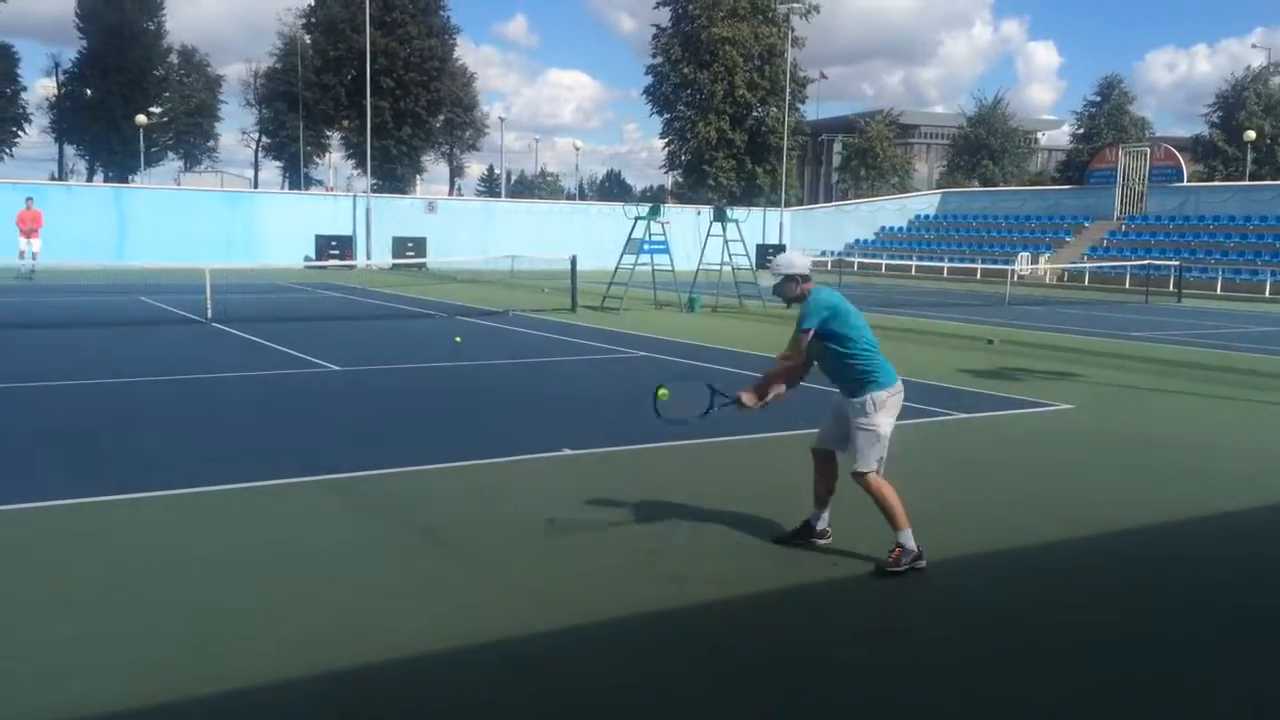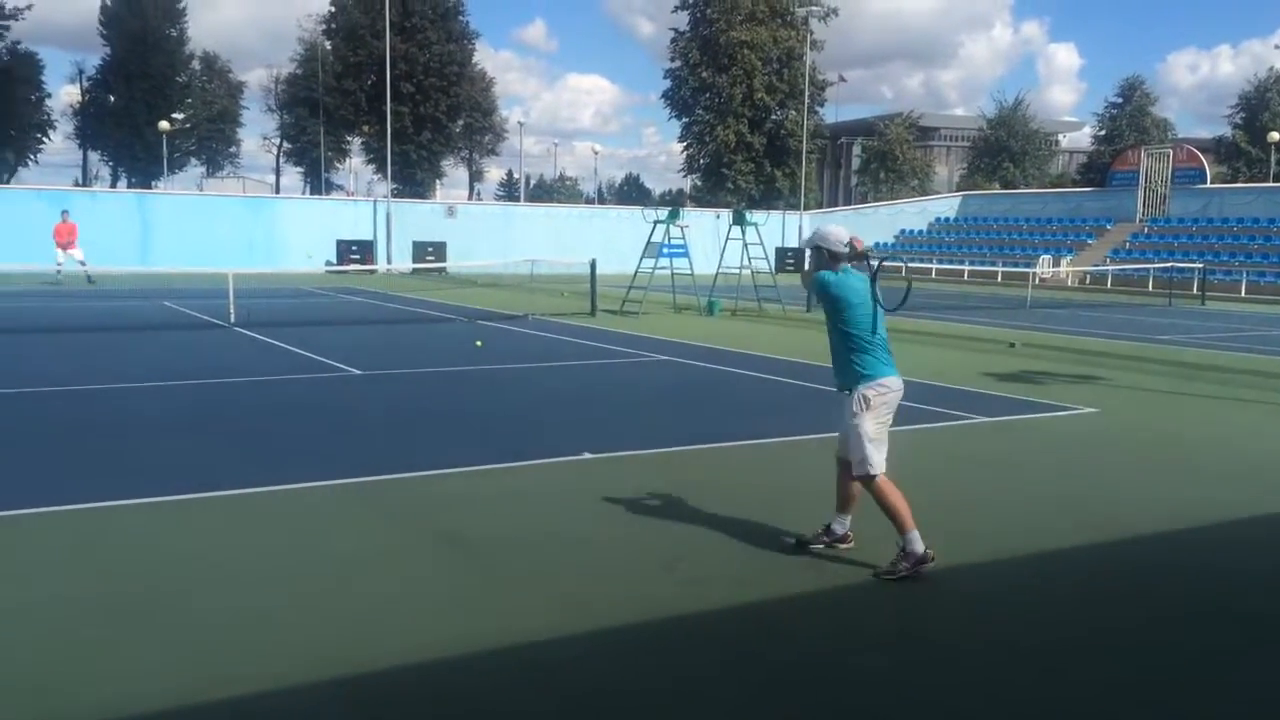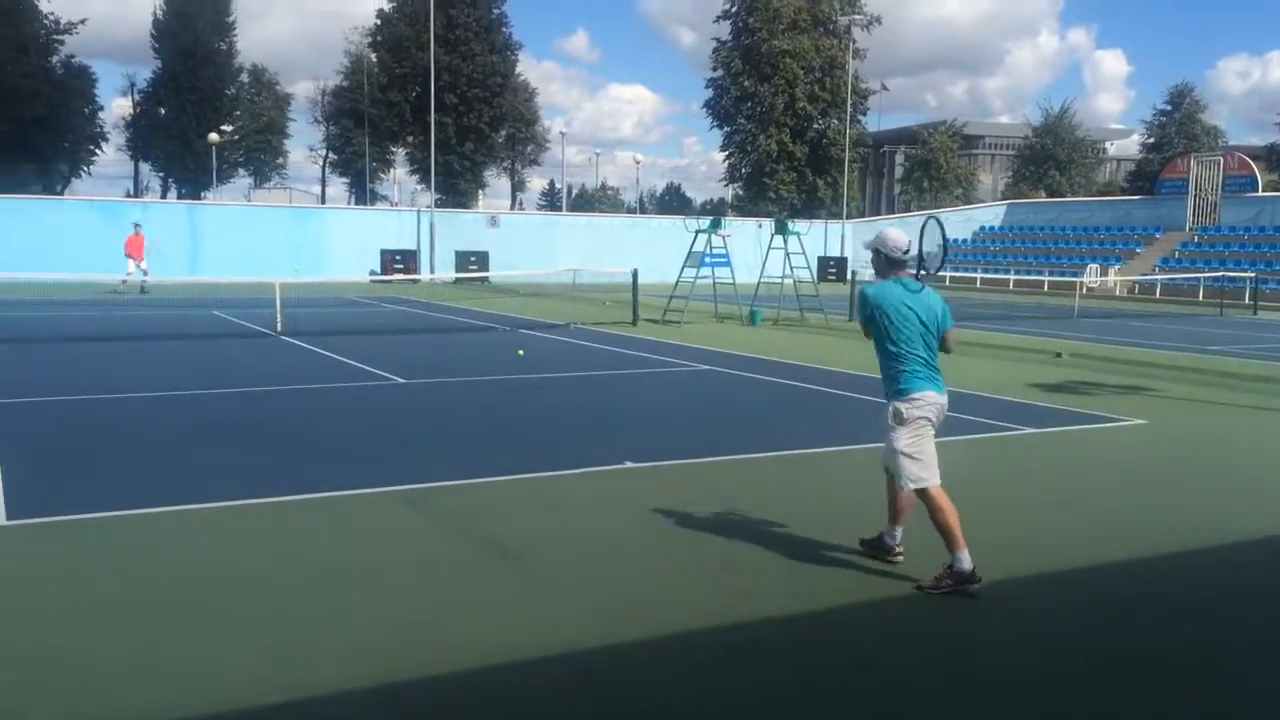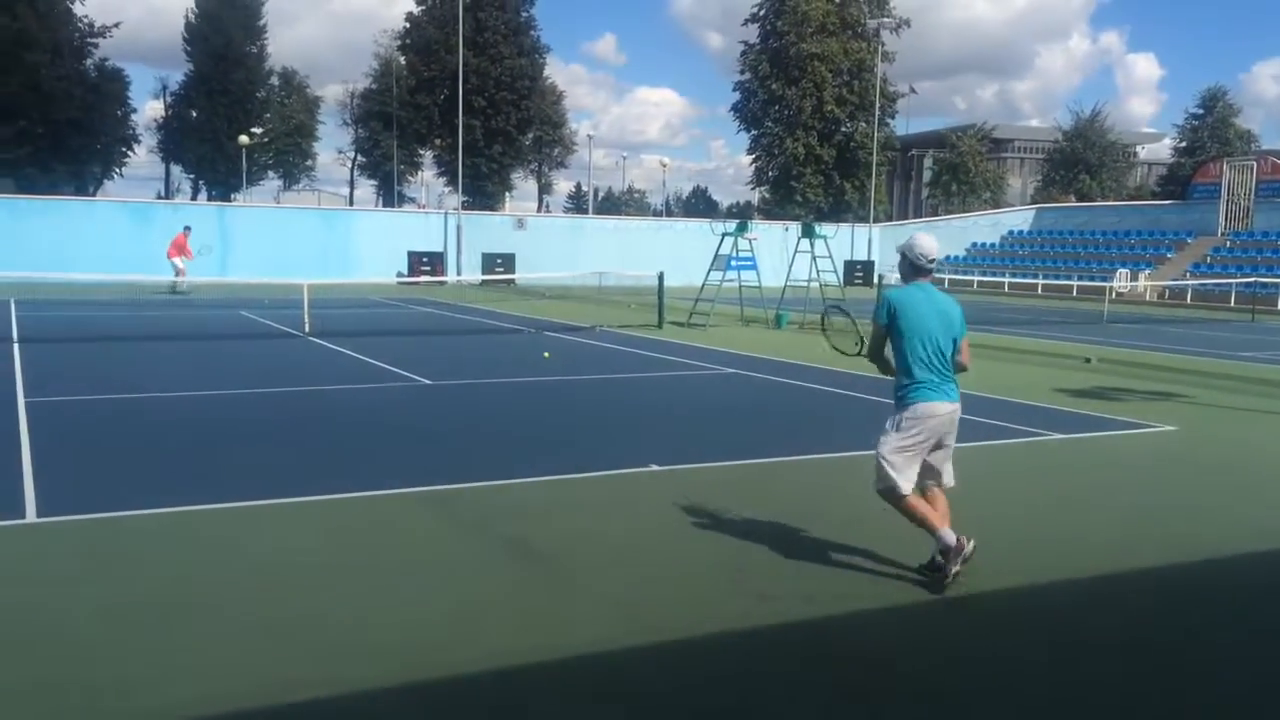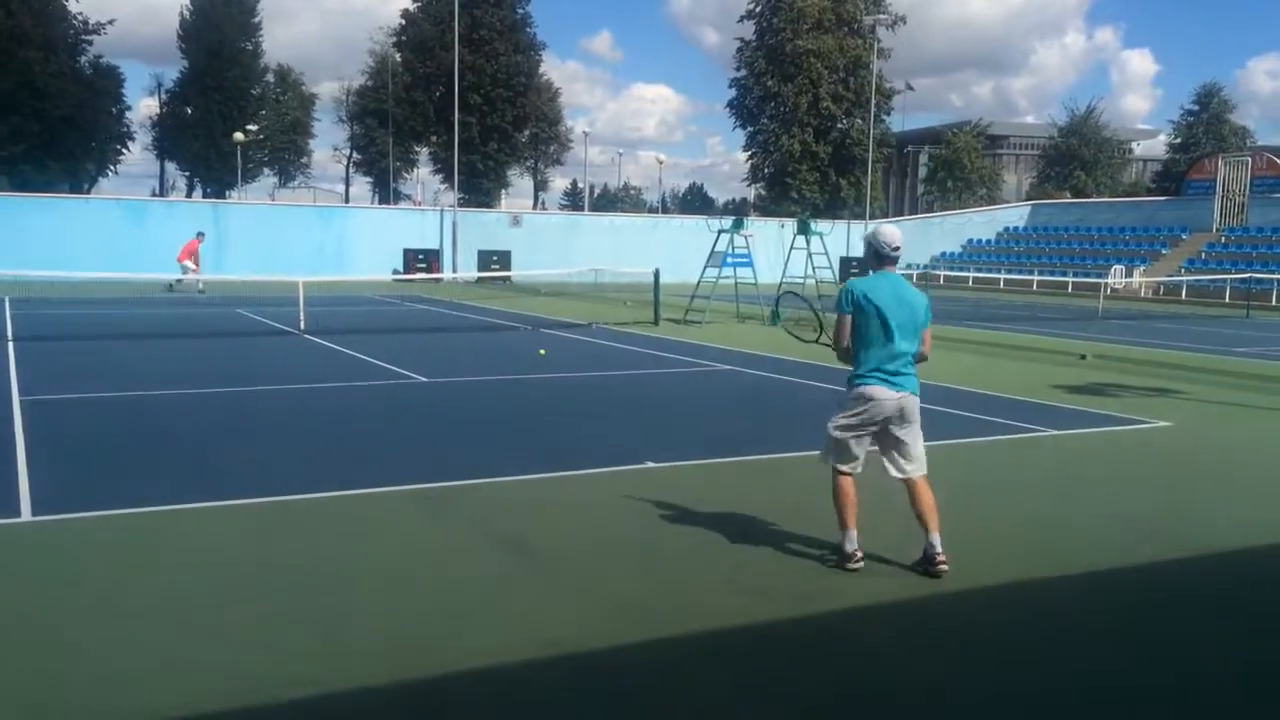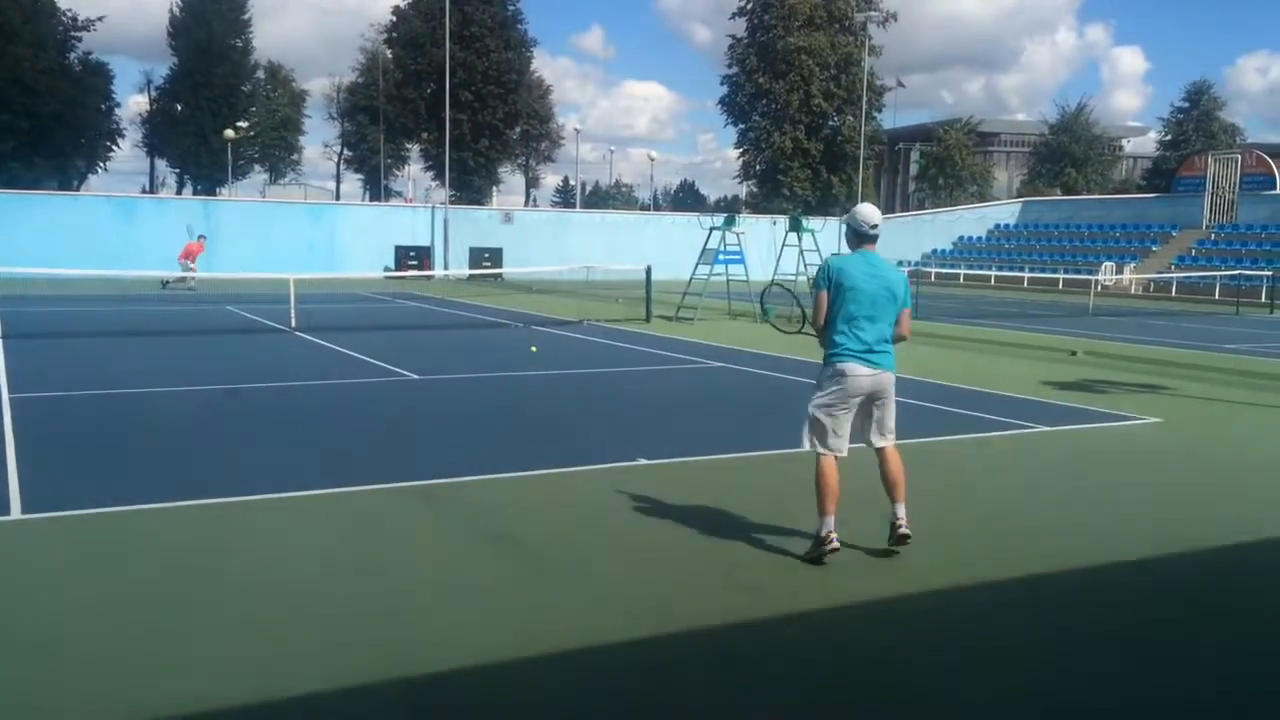
dt=0.3s
person 1, frame 1
left shoulder: (819, 302)
right shoulder: (809, 307)
left elbow: (790, 359)
right elbow: (802, 364)
left wrist: (758, 388)
right wrist: (777, 388)
left hip: (878, 392)
right hip: (853, 393)
left knee: (866, 473)
right knee: (822, 453)
left ankle: (909, 548)
right ankle: (817, 525)
person 1, frame 2
left shoulder: (827, 281)
right shoulder: (862, 279)
left elbow: (809, 277)
left wrist: (850, 257)
right wrist: (853, 256)
left hip: (872, 388)
right hip: (876, 383)
left knee: (871, 473)
right knee: (847, 460)
left ankle: (916, 549)
right ankle: (839, 529)
person 1, frame 3
left shoulder: (871, 293)
right shoulder: (933, 297)
left elbow: (869, 332)
right elbow: (947, 346)
left hip: (911, 400)
right hip: (933, 394)
left knee: (926, 485)
right knee: (896, 469)
left ankle: (963, 567)
right ankle: (890, 541)
person 1, frame 4
left shoulder: (892, 299)
right shoulder: (953, 307)
left elbow: (876, 353)
right elbow: (963, 362)
left wrist: (891, 367)
left hip: (918, 405)
right hip: (950, 404)
left knee: (892, 487)
right knee: (933, 484)
left ankle: (952, 541)
right ankle: (945, 557)
person 1, frame 5
left shoulder: (855, 288)
right shoulder: (919, 297)
left elbow: (840, 344)
right elbow: (924, 351)
left hip: (868, 391)
right hip: (907, 394)
left knee: (843, 468)
right knee: (915, 474)
left ankle: (851, 549)
right ankle: (935, 551)
person 1, frame 6
left shoulder: (833, 267)
right shoulder: (897, 275)
left elbow: (818, 322)
right elbow: (903, 331)
left hip: (844, 370)
right hip: (883, 370)
left knee: (825, 451)
right knee: (885, 445)
left ankle: (827, 535)
right ankle: (898, 521)
